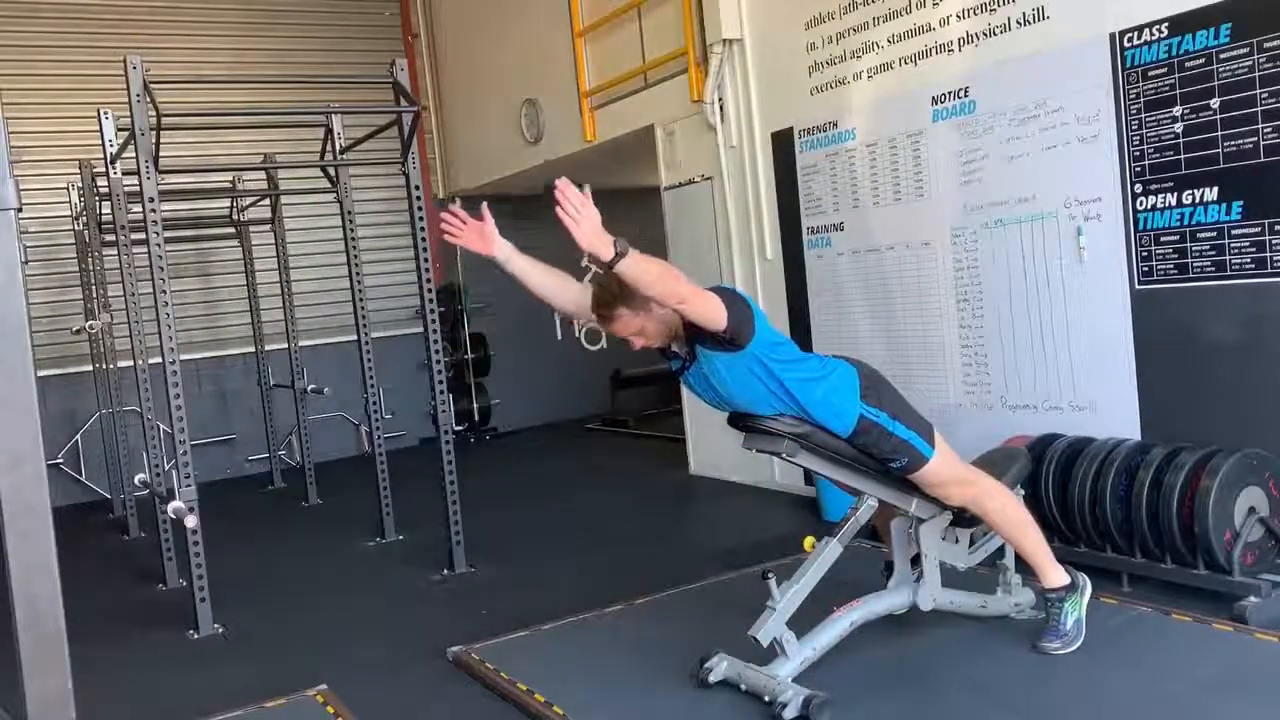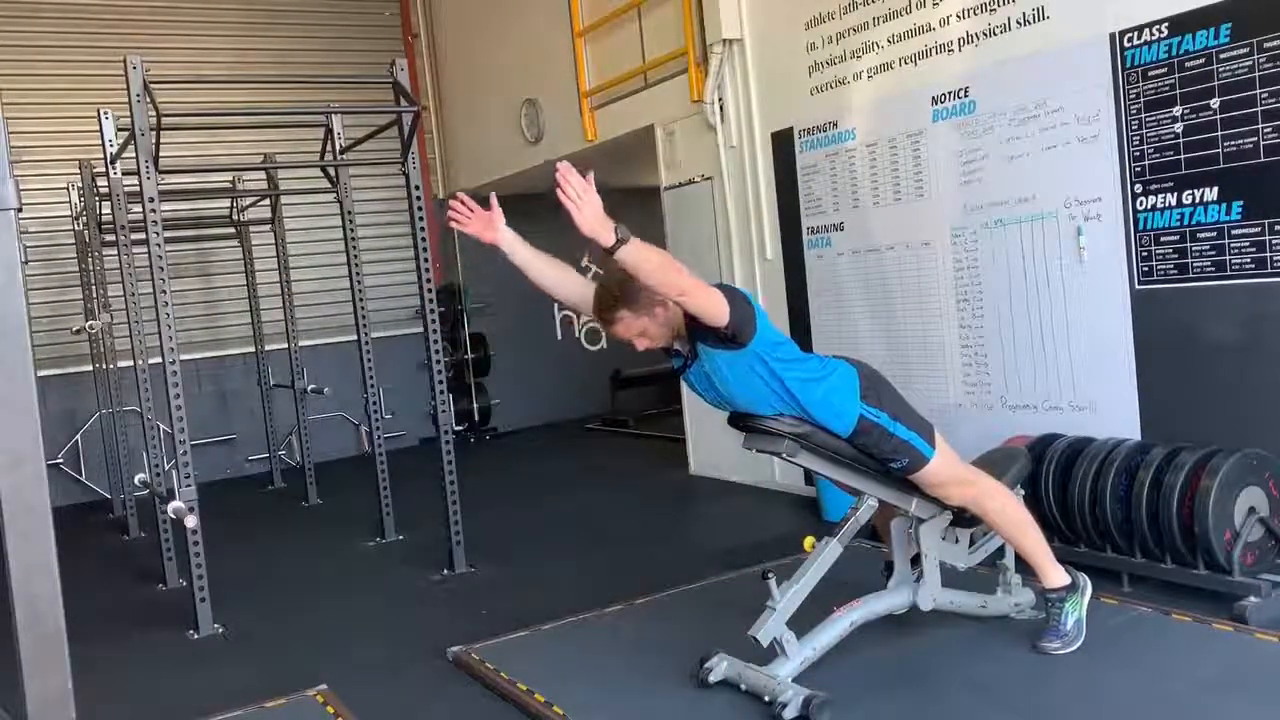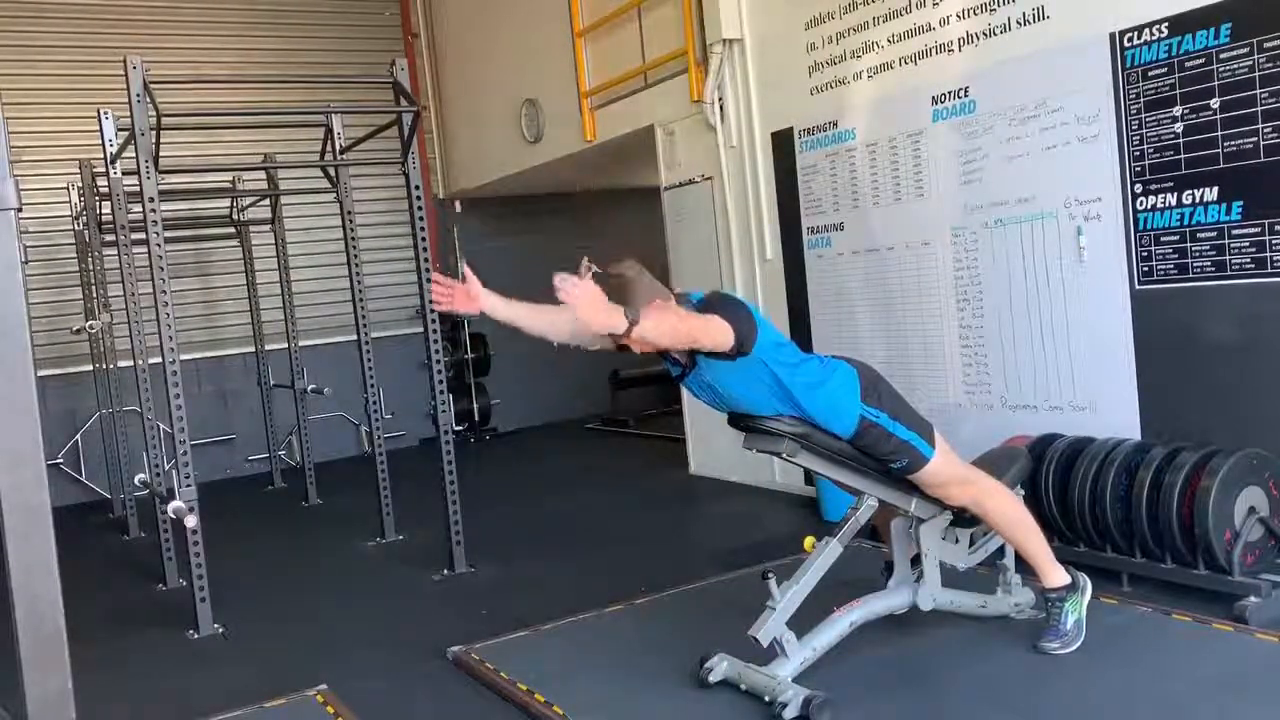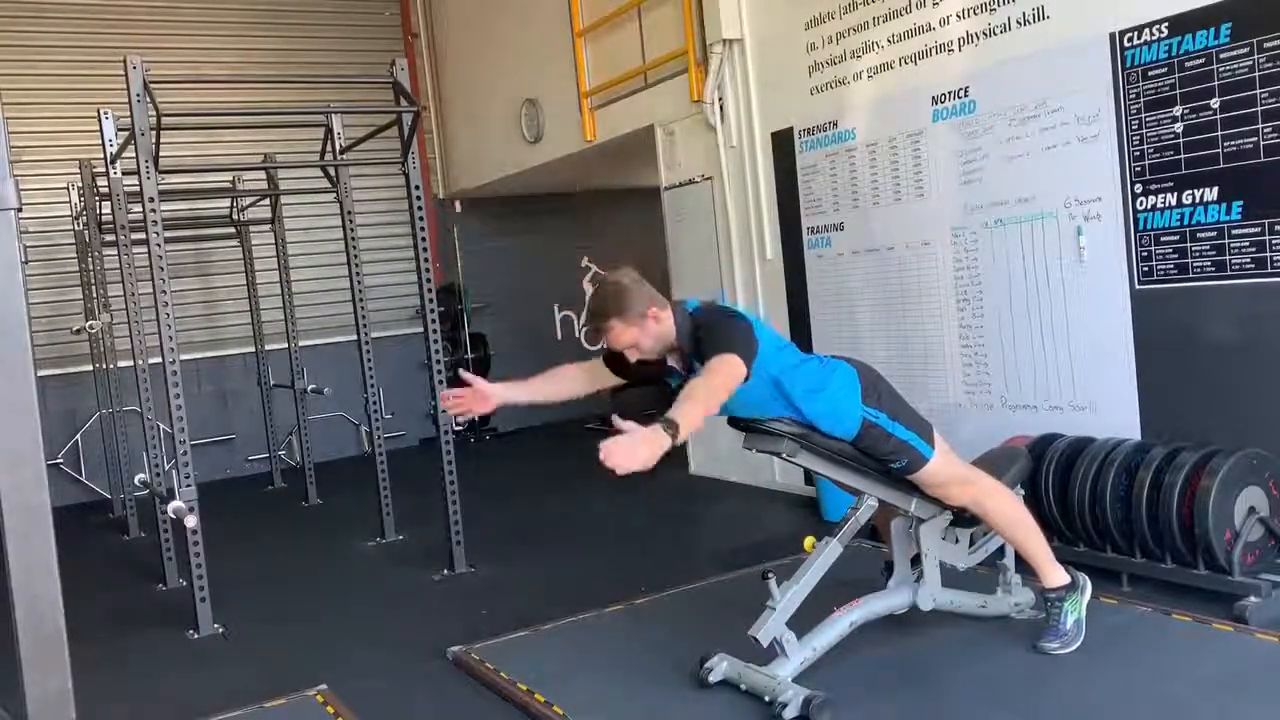
dt=0.3s
person 1, frame 1
left shoulder: (724, 311)
right shoulder: (665, 329)
left elbow: (678, 289)
right elbow: (570, 296)
left wrist: (606, 248)
right wrist: (498, 249)
left hip: (853, 401)
right hip: (822, 422)
left knee: (957, 485)
right knee: (875, 501)
left ankle: (1061, 586)
person 1, frame 2
left shoulder: (725, 312)
right shoulder: (666, 327)
left elbow: (678, 281)
right elbow: (575, 290)
left wrist: (607, 234)
right wrist: (504, 238)
left hip: (855, 404)
right hip: (820, 425)
left knee: (957, 486)
right knee: (876, 501)
left ankle: (1061, 585)
person 1, frame 3
left shoulder: (720, 314)
right shoulder: (657, 336)
left elbow: (689, 330)
right elbow: (570, 327)
left wrist: (616, 316)
right wrist: (489, 302)
left hip: (851, 403)
right hip: (814, 421)
left knee: (957, 484)
left ankle: (1062, 586)
right ankle: (916, 569)
person 1, frame 4
left shoulder: (719, 327)
right shoulder: (652, 346)
left elbow: (716, 384)
right elbow: (584, 374)
left wrist: (661, 438)
right wrist: (502, 392)
left hip: (852, 402)
right hip: (820, 420)
left knee: (956, 485)
left ankle: (1062, 588)
right ankle: (915, 572)
